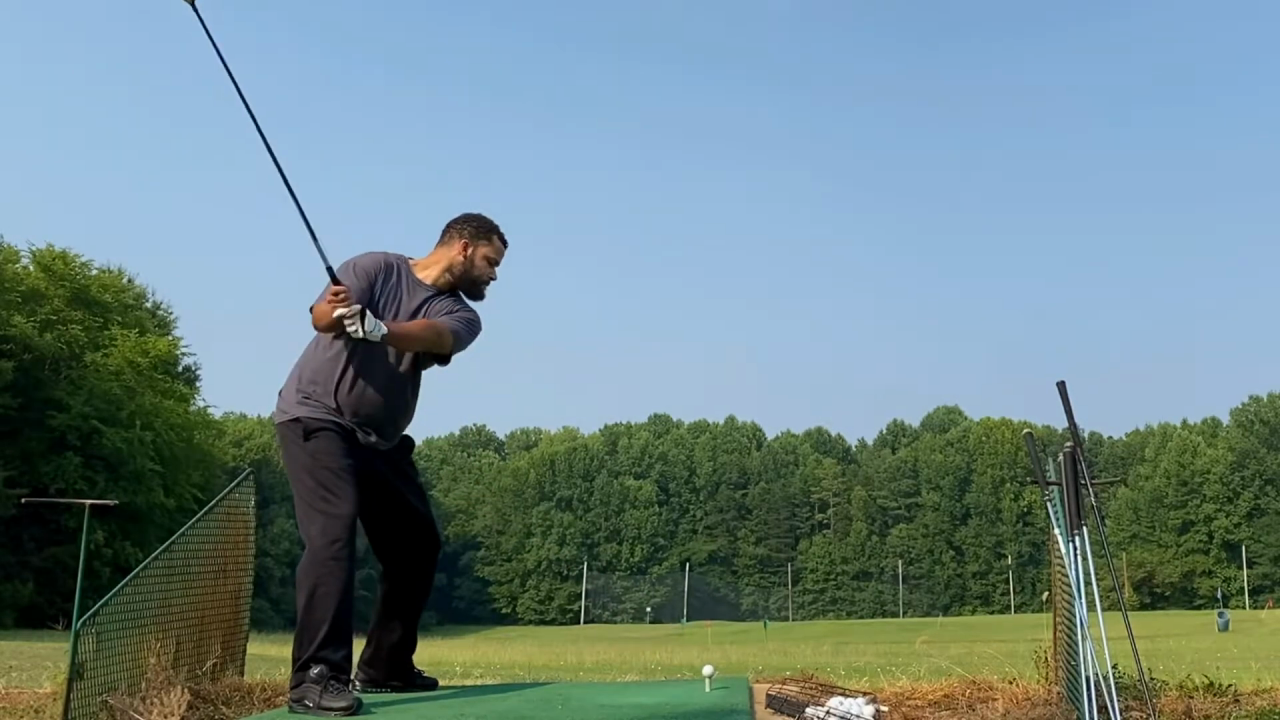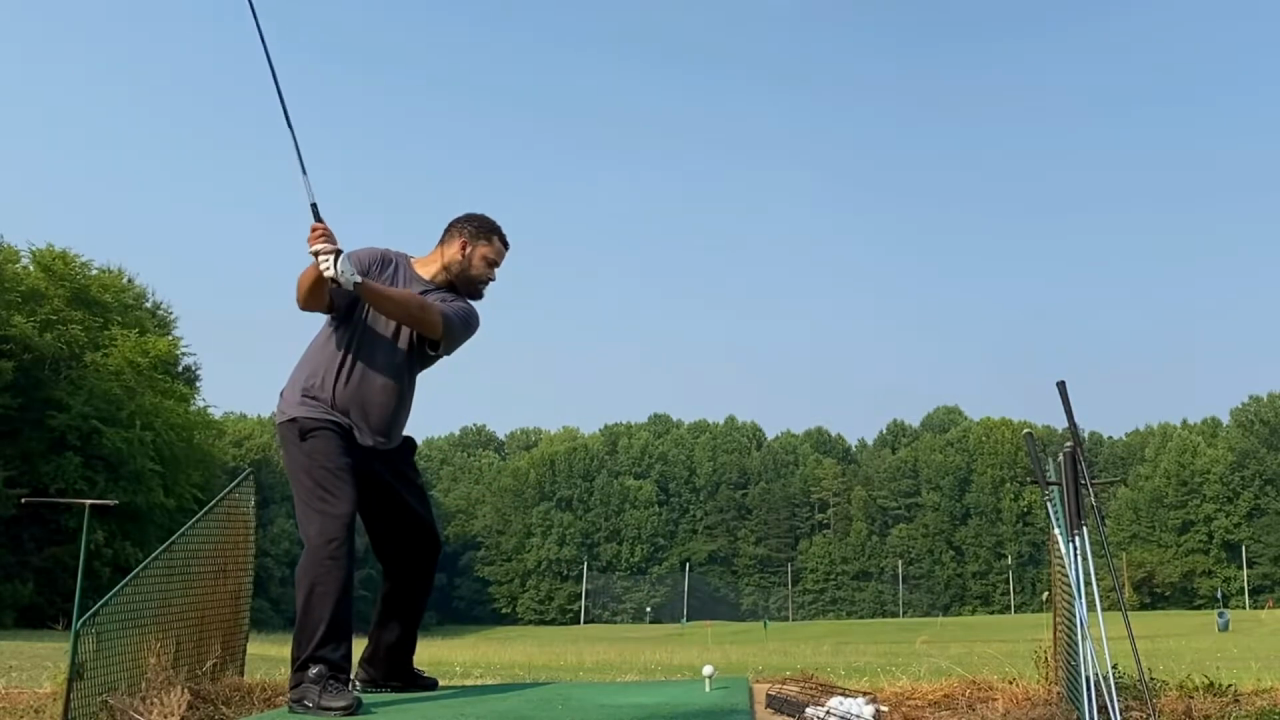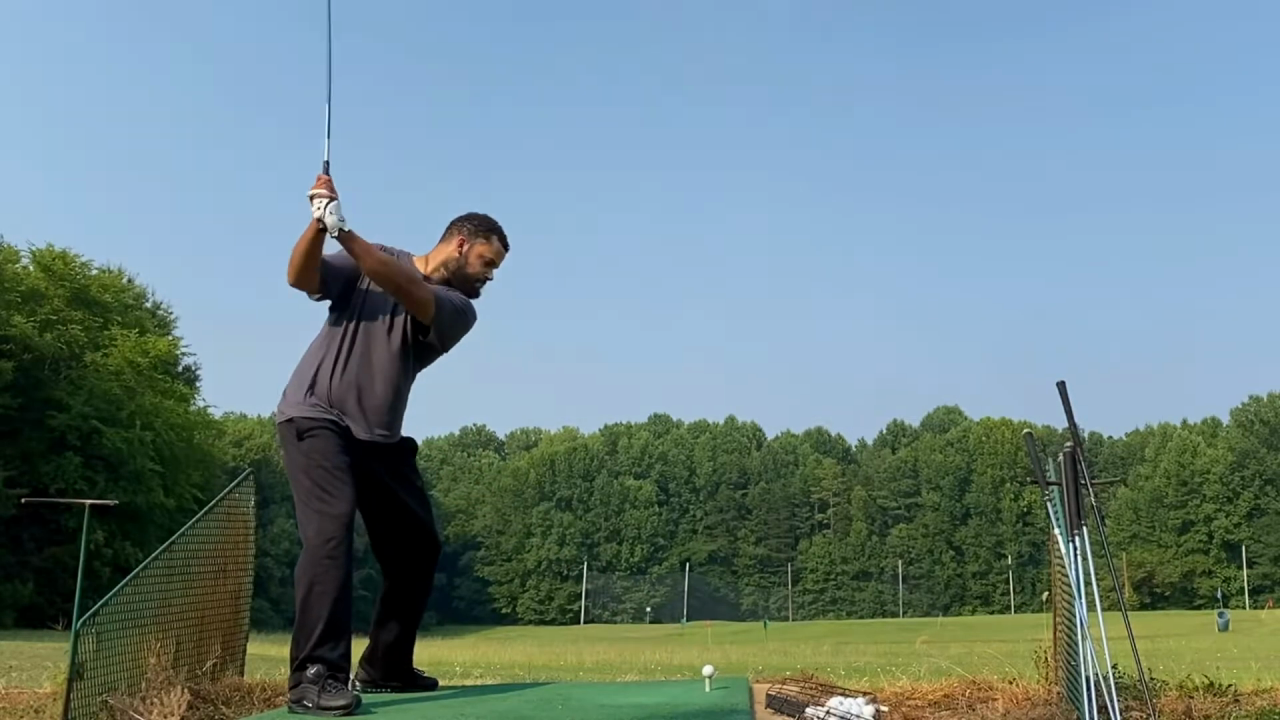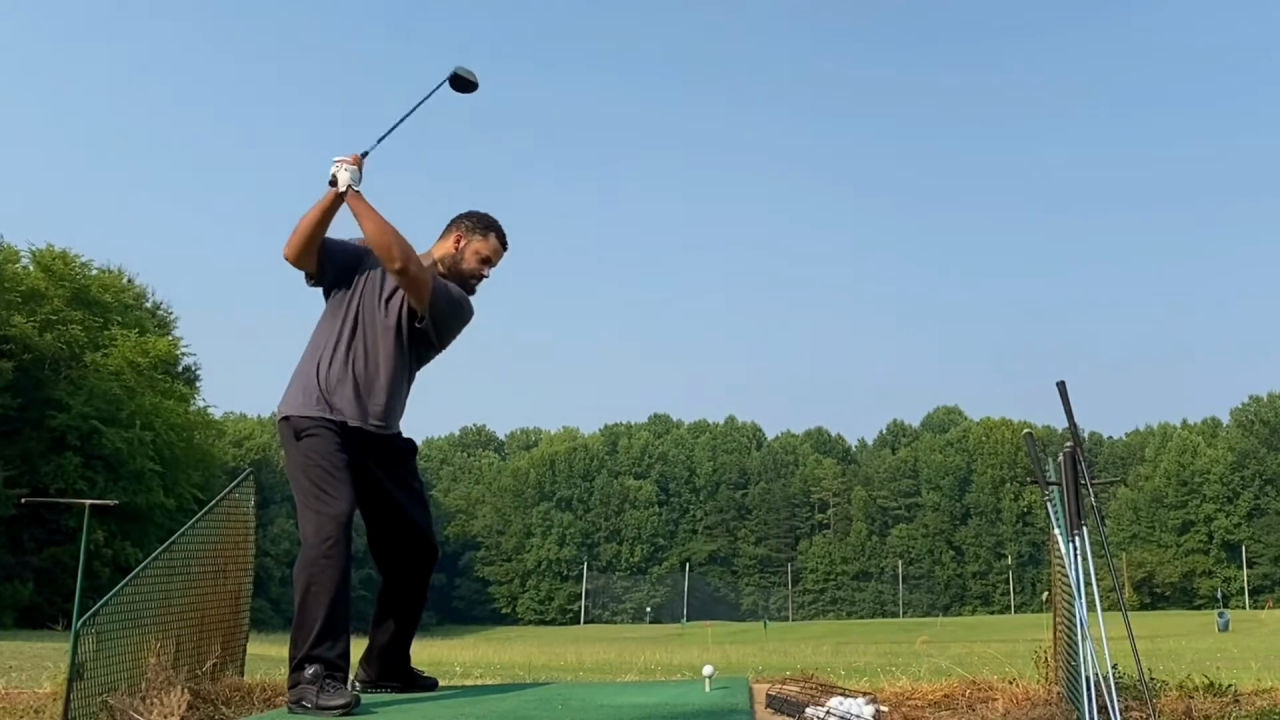
dt=0.3s
person 1, frame 1
left shoulder: (462, 318)
right shoulder: (376, 268)
left elbow: (429, 336)
right elbow: (322, 318)
left wrist: (376, 328)
right wrist: (334, 311)
left hip: (381, 438)
right hip: (315, 419)
left knee: (418, 545)
right knee: (334, 530)
left ankle: (384, 666)
right ankle: (315, 677)
person 1, frame 2
left shoulder: (461, 314)
right shoulder: (375, 262)
left elbow: (417, 314)
right elbow: (309, 299)
left wrist: (354, 283)
right wrist: (321, 269)
left hip: (381, 438)
right hip: (316, 419)
left knee: (418, 546)
right knee: (333, 529)
left ankle: (384, 665)
right ankle: (314, 676)
person 1, frame 3
left shoulder: (459, 311)
right shoulder: (365, 263)
left elbow: (404, 289)
right elbow: (300, 277)
left wrist: (342, 231)
right wrist: (319, 224)
left hip: (381, 436)
right hip: (315, 418)
left knee: (418, 546)
right knee: (331, 528)
left ankle: (385, 665)
right ankle: (314, 676)
person 1, frame 4
left shoulder: (456, 307)
right shoulder: (362, 257)
left elbow: (402, 264)
right elbow: (297, 253)
left wrist: (353, 193)
right wrist: (333, 194)
left hip: (380, 434)
right hip: (315, 418)
left knee: (414, 549)
right knee: (330, 529)
left ankle: (383, 666)
